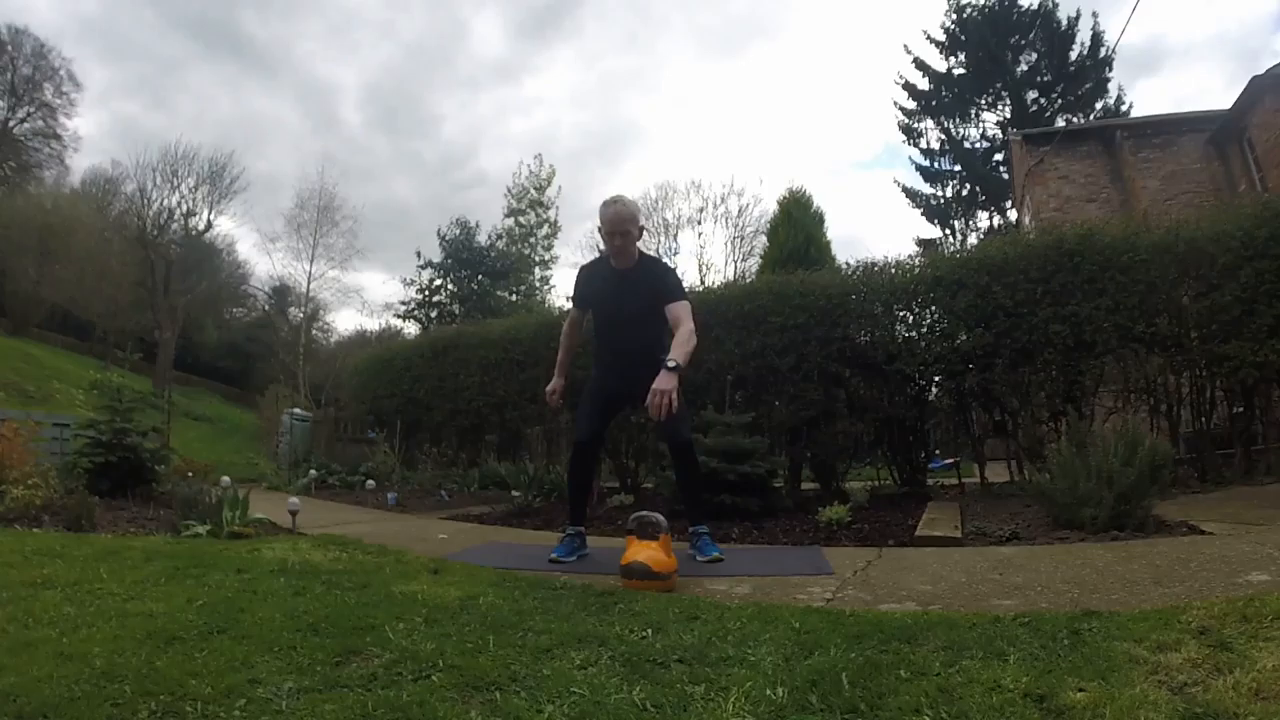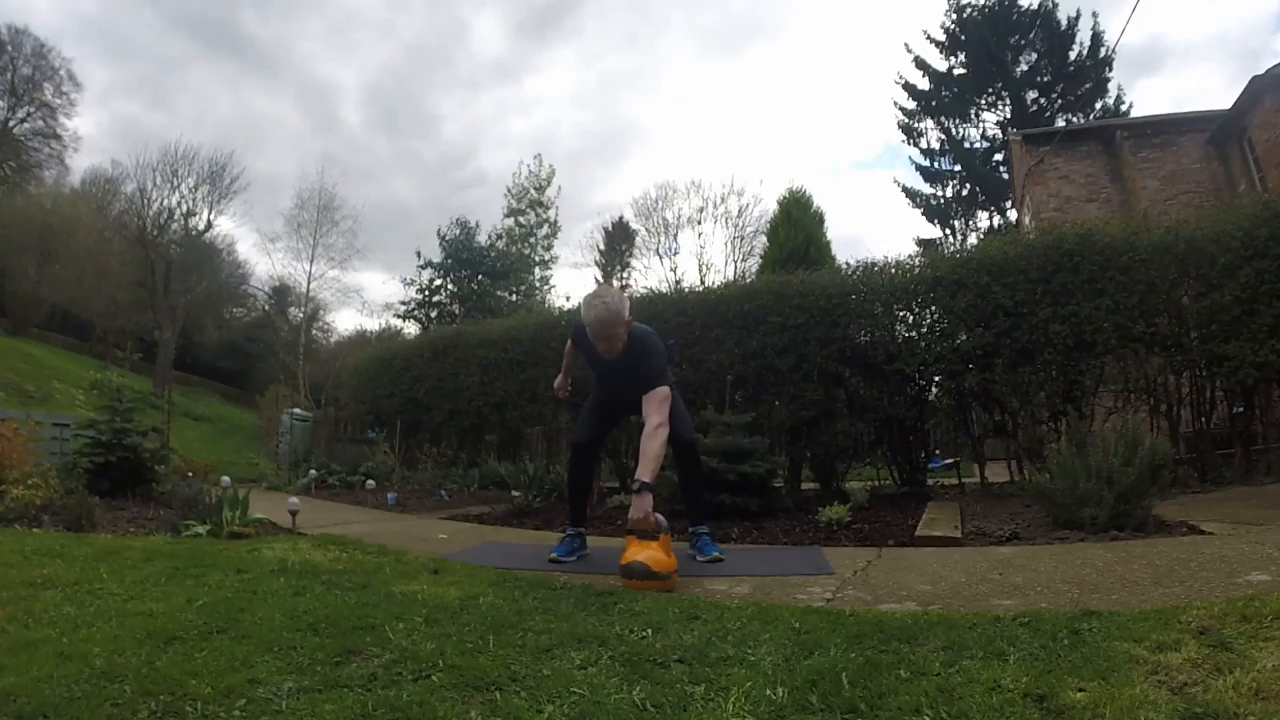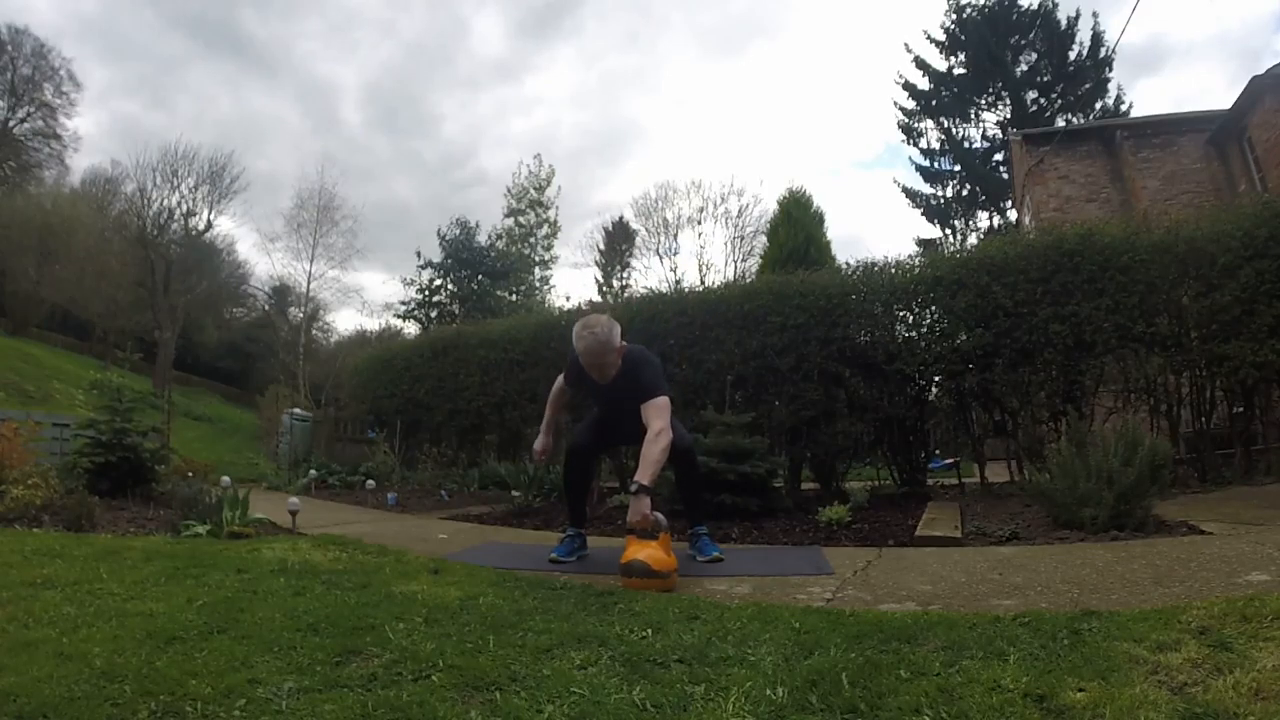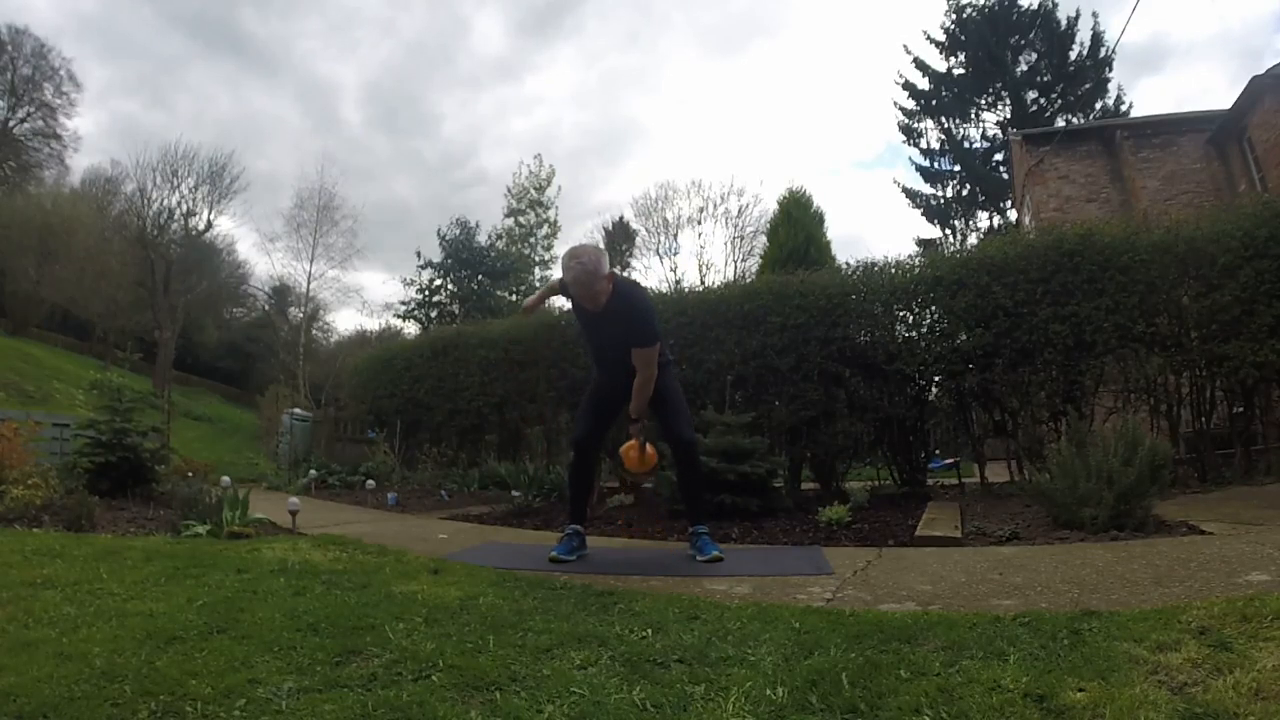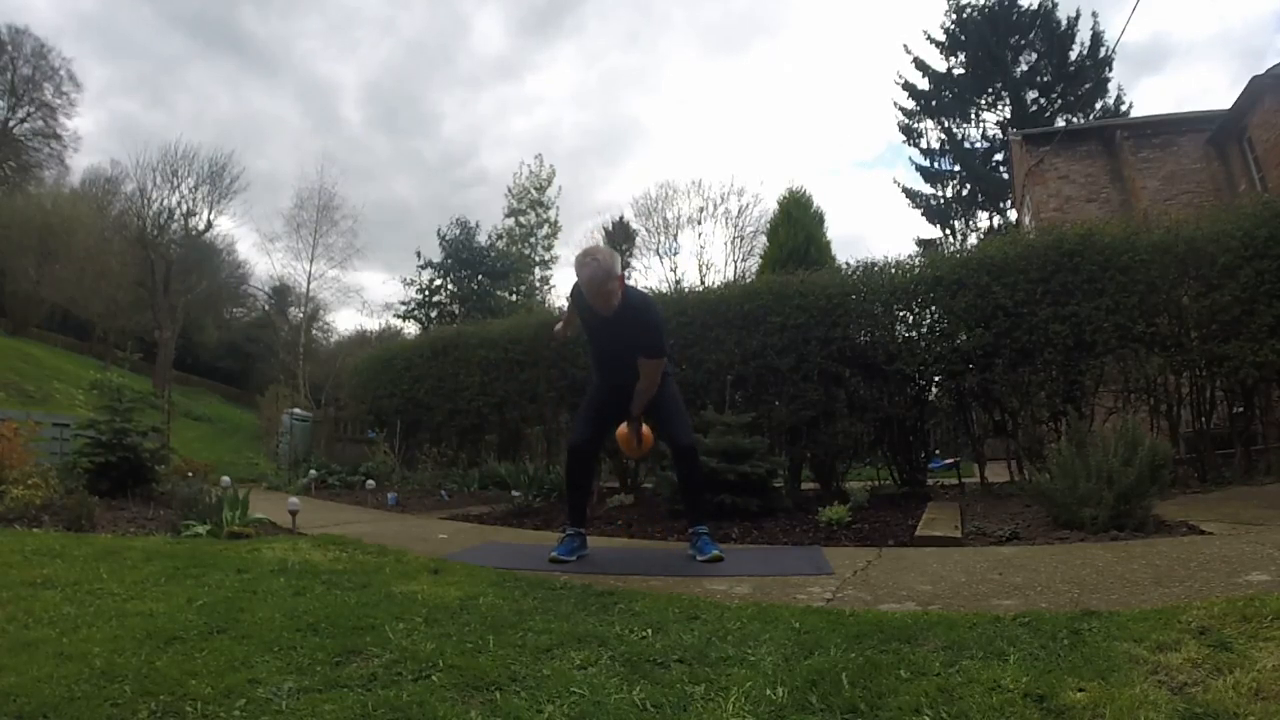
dt=0.5s
person 1, frame 1
left shoulder: (660, 274)
right shoulder: (590, 275)
left elbow: (686, 329)
right elbow: (573, 322)
left wrist: (671, 369)
right wrist: (559, 375)
left hip: (656, 376)
right hip: (606, 378)
left knee: (681, 441)
right knee: (583, 443)
left ankle: (699, 532)
right ankle: (575, 533)
person 1, frame 2
left shoulder: (648, 347)
right shoulder: (583, 332)
left elbow: (657, 423)
left wrist: (642, 489)
right wrist: (564, 376)
left hip: (653, 393)
right hip: (608, 392)
left knee: (685, 442)
right knee: (582, 445)
left ankle: (699, 533)
right ankle: (575, 534)
person 1, frame 3
left shoulder: (644, 365)
right shoulder: (579, 363)
left elbow: (660, 430)
right elbow: (561, 386)
left wrist: (641, 491)
right wrist: (545, 433)
left hip: (649, 420)
right hip: (608, 419)
left knee: (683, 448)
right knee: (576, 449)
left ankle: (698, 534)
right ankle: (575, 534)
person 1, frame 4
left shoulder: (635, 302)
right shoulder: (578, 286)
left elbow: (646, 373)
left wrist: (635, 419)
right wrist: (539, 297)
left hip: (654, 371)
right hip: (608, 376)
left knee: (683, 441)
right knee: (583, 441)
left ankle: (698, 532)
right ankle: (575, 532)
person 1, frame 5
left shoulder: (645, 313)
right shoulder: (581, 295)
left elbow: (649, 379)
left wrist: (634, 416)
right wrist: (564, 323)
left hip: (651, 390)
right hip: (606, 385)
left knee: (683, 446)
right knee: (579, 447)
left ankle: (698, 532)
right ankle: (575, 533)
